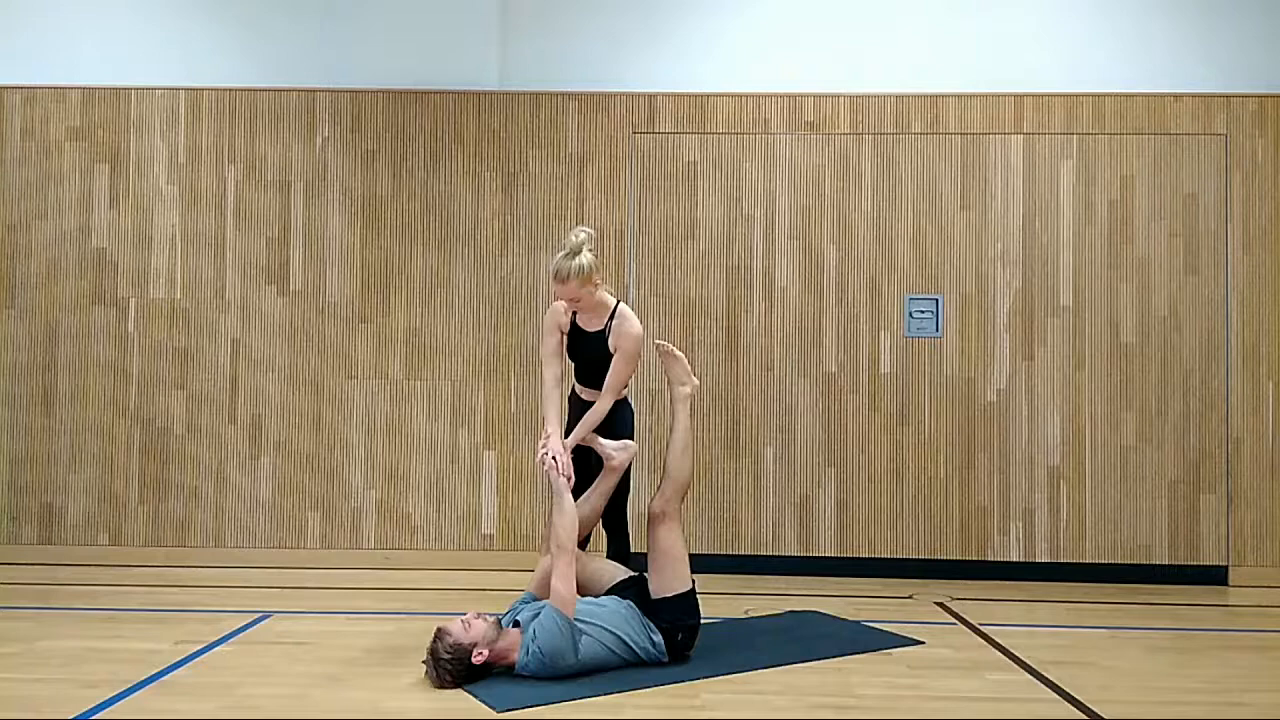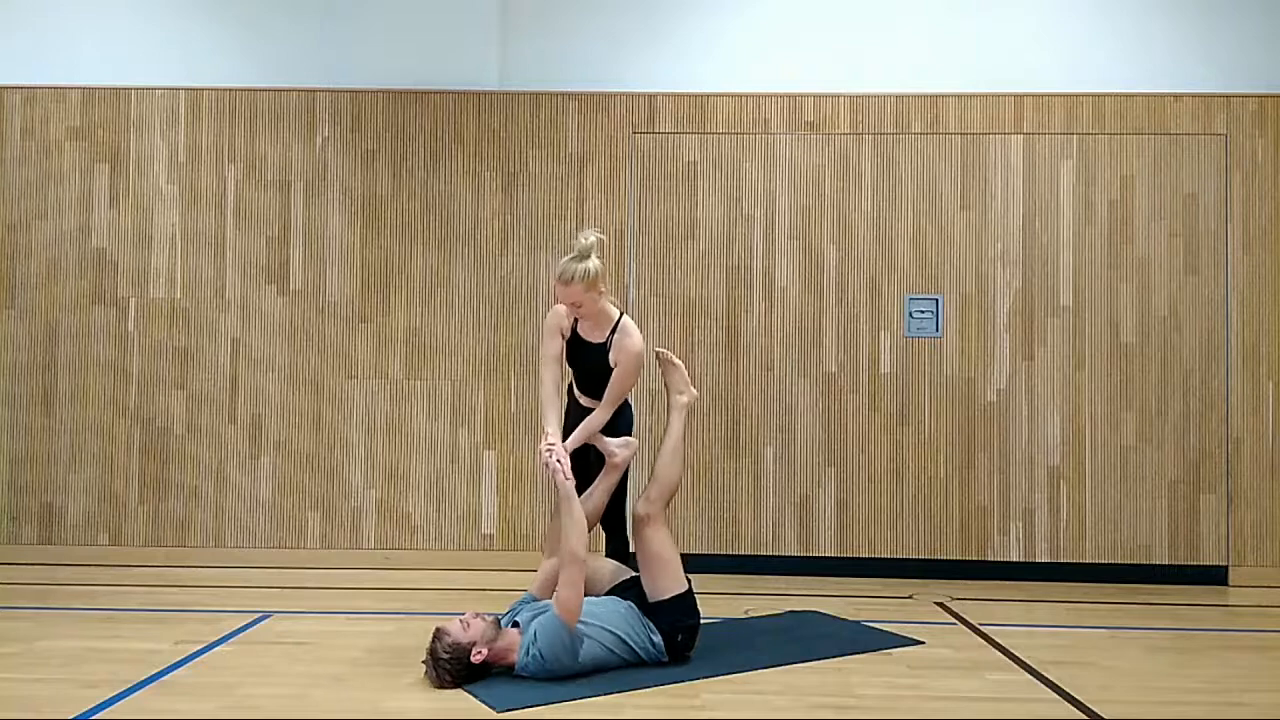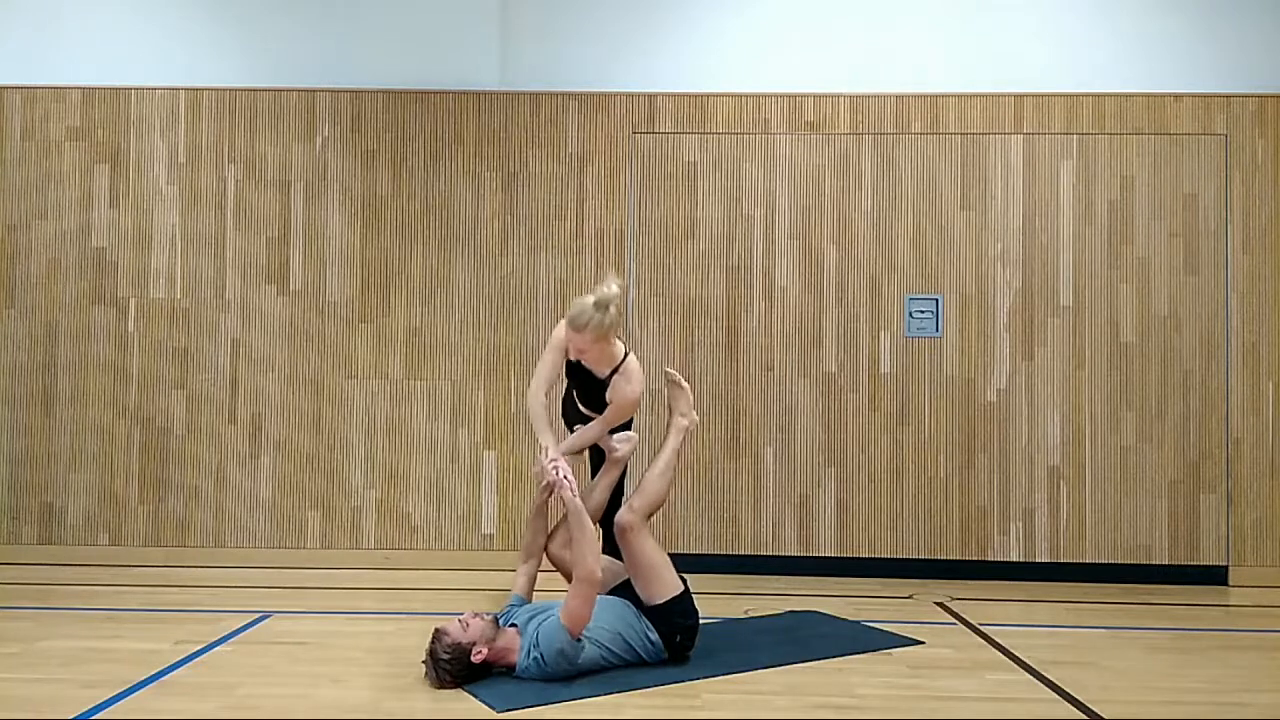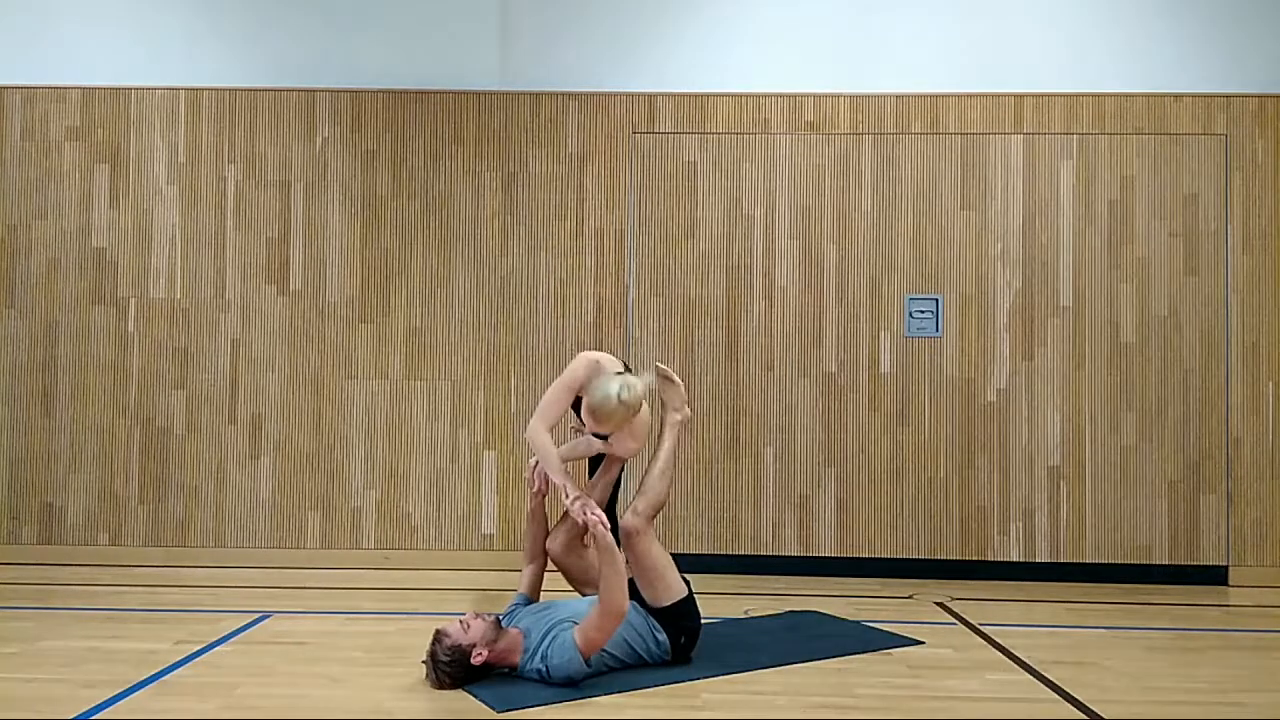
dt=0.4s
person 1, frame 1
left shoulder: (514, 621)
right shoulder: (544, 651)
left elbow: (551, 555)
right elbow: (562, 555)
left wrist: (560, 488)
right wrist: (559, 483)
left hip: (631, 604)
right hip: (667, 628)
left knee: (558, 550)
right knee: (662, 509)
left ankle: (612, 465)
right ankle: (680, 396)
person 1, frame 2
left shoulder: (513, 623)
right shoulder: (544, 653)
left elbow: (552, 557)
right elbow: (574, 560)
left wrist: (562, 485)
right wrist: (565, 485)
left hip: (632, 608)
right hip: (668, 629)
left knee: (563, 544)
right knee: (647, 510)
left ankle: (614, 463)
right ankle: (677, 404)
person 1, frame 3
left shoulder: (509, 624)
right shoulder: (545, 655)
left elbow: (528, 560)
right elbow: (589, 577)
left wrist: (542, 495)
right wrist: (572, 503)
left hip: (631, 609)
right hip: (668, 628)
left knee: (558, 545)
right knee: (628, 519)
left ankle: (615, 459)
right ankle: (678, 426)
person 1, frame 4
left shoulder: (513, 625)
right shoulder: (553, 662)
left elbow: (533, 562)
right elbow: (615, 610)
left wrist: (536, 500)
right wrist: (603, 539)
left hip: (639, 611)
right hip: (670, 629)
left knee: (556, 545)
right knee: (634, 524)
left ankle: (616, 453)
right ankle: (671, 421)
person 2, frame 1
left shoulder: (627, 328)
right shoulder: (558, 315)
left elbow: (609, 396)
right elbow: (551, 376)
left wrist: (567, 445)
right wrist: (553, 433)
left hip: (613, 418)
right hip: (577, 410)
left knee: (612, 513)
right knee: (574, 504)
person 2, frame 2
left shoulder: (629, 343)
right shoulder: (559, 318)
left elbow: (608, 408)
right elbow: (549, 380)
left wrist: (565, 447)
right wrist: (552, 433)
left hip: (611, 422)
right hip: (576, 411)
left knee: (610, 513)
person 2, frame 3
left shoulder: (629, 386)
right shoulder: (568, 332)
left elbow: (600, 428)
right elbow: (536, 391)
left wrist: (555, 450)
right wrist: (550, 447)
left hip: (607, 426)
right hip: (576, 410)
left knee: (607, 511)
person 2, frame 4
left shoulder: (632, 439)
right shoulder: (587, 367)
left elbow: (593, 445)
right elbow: (536, 428)
right wrist: (568, 489)
left knee: (602, 508)
